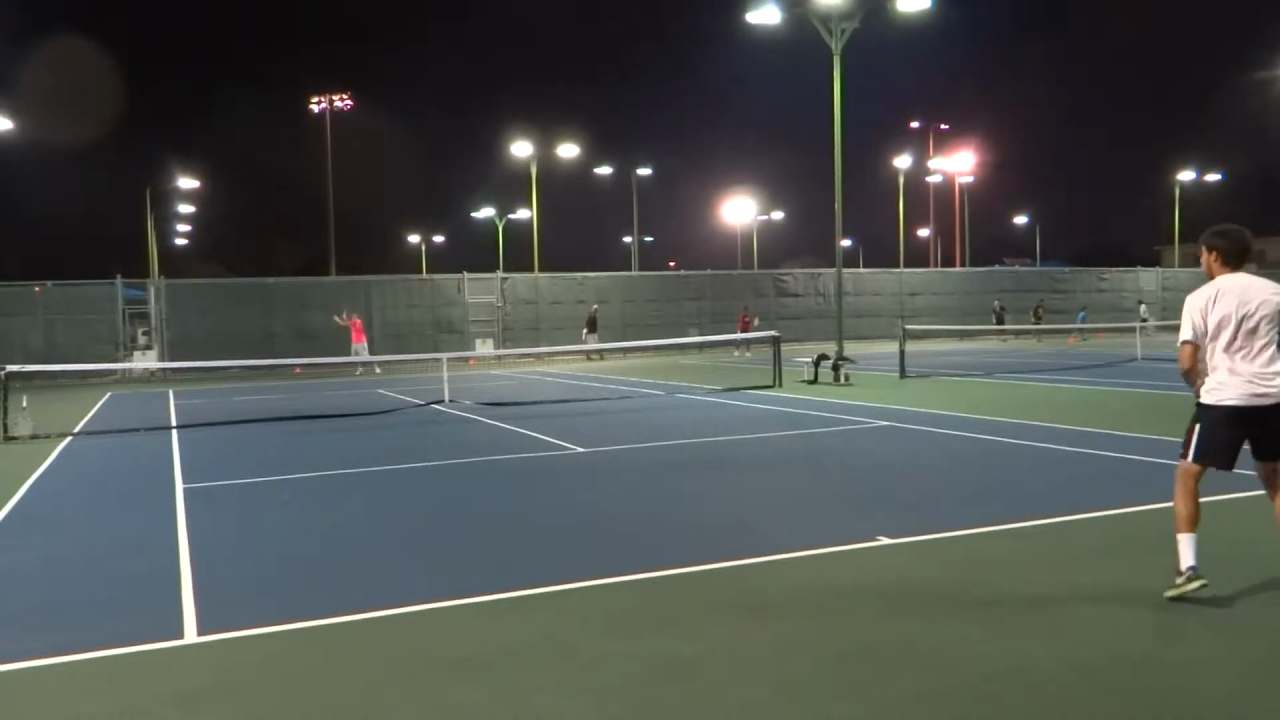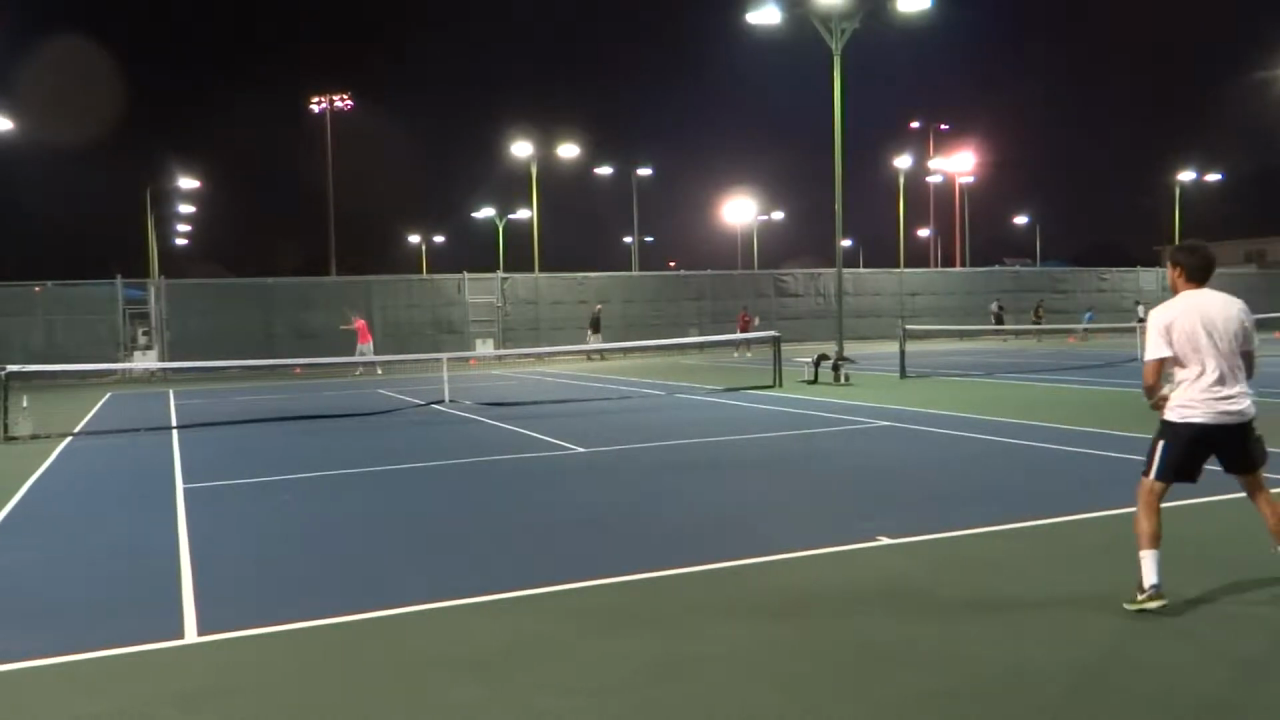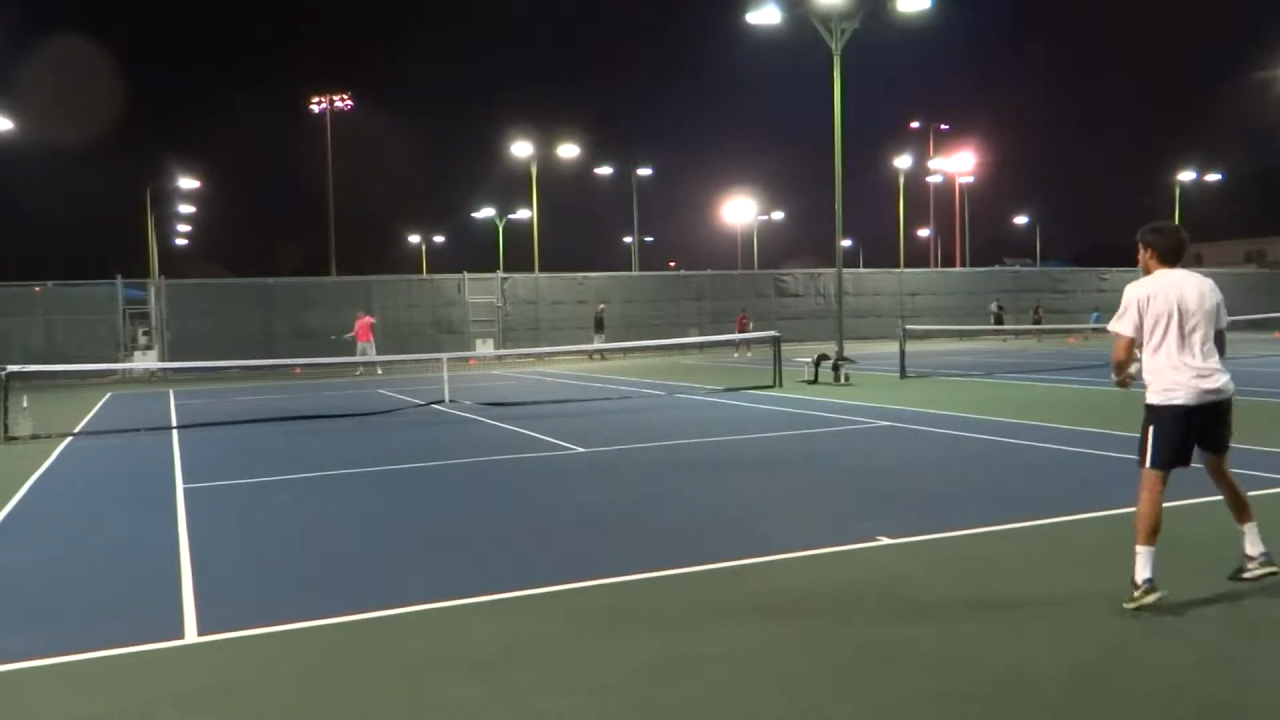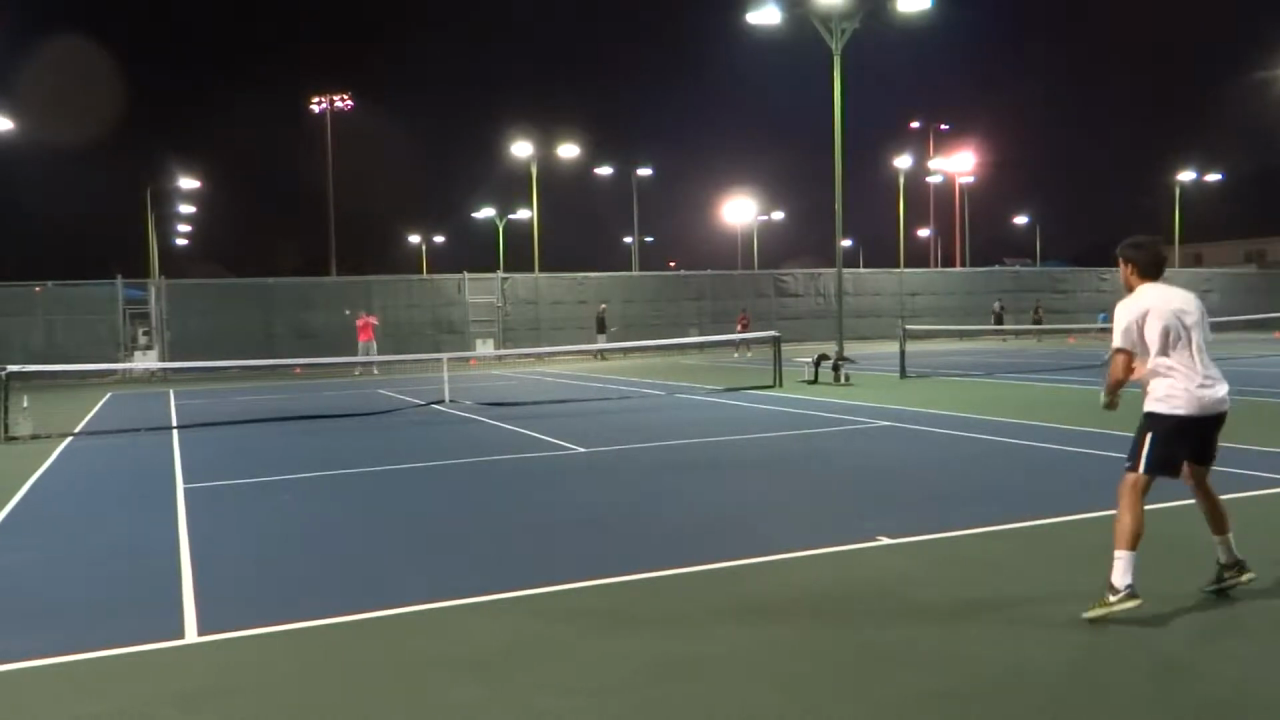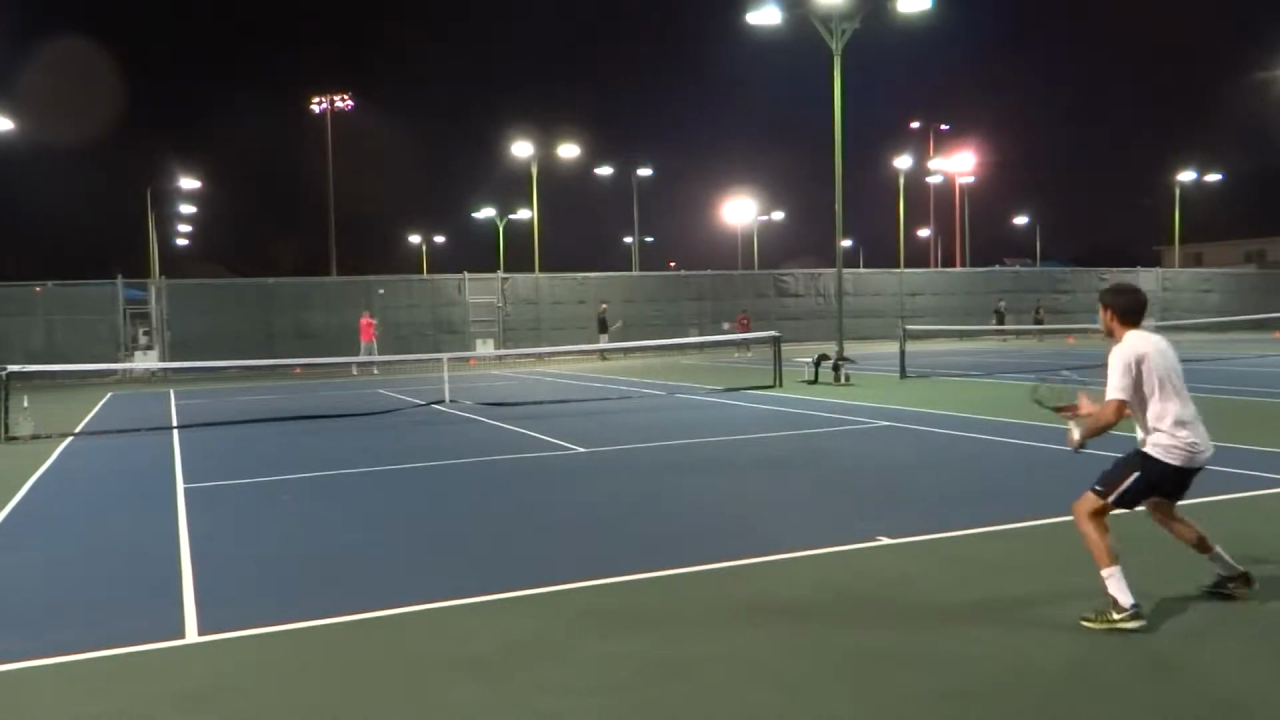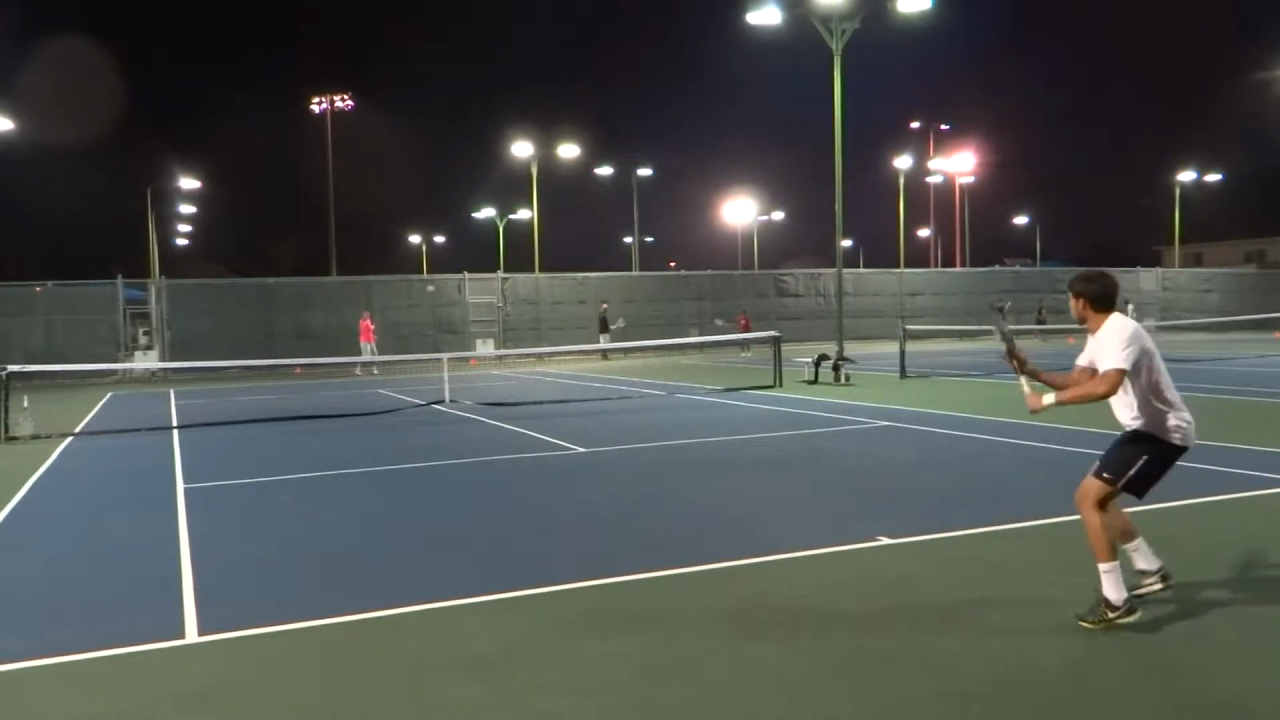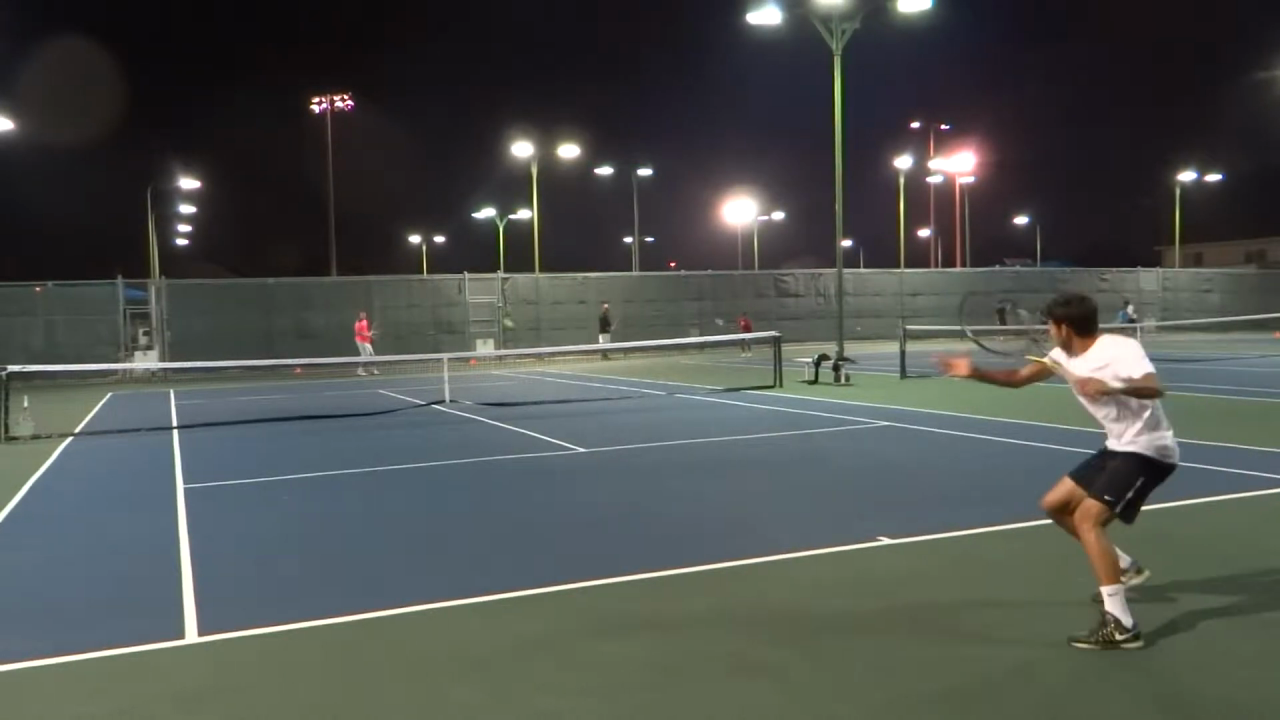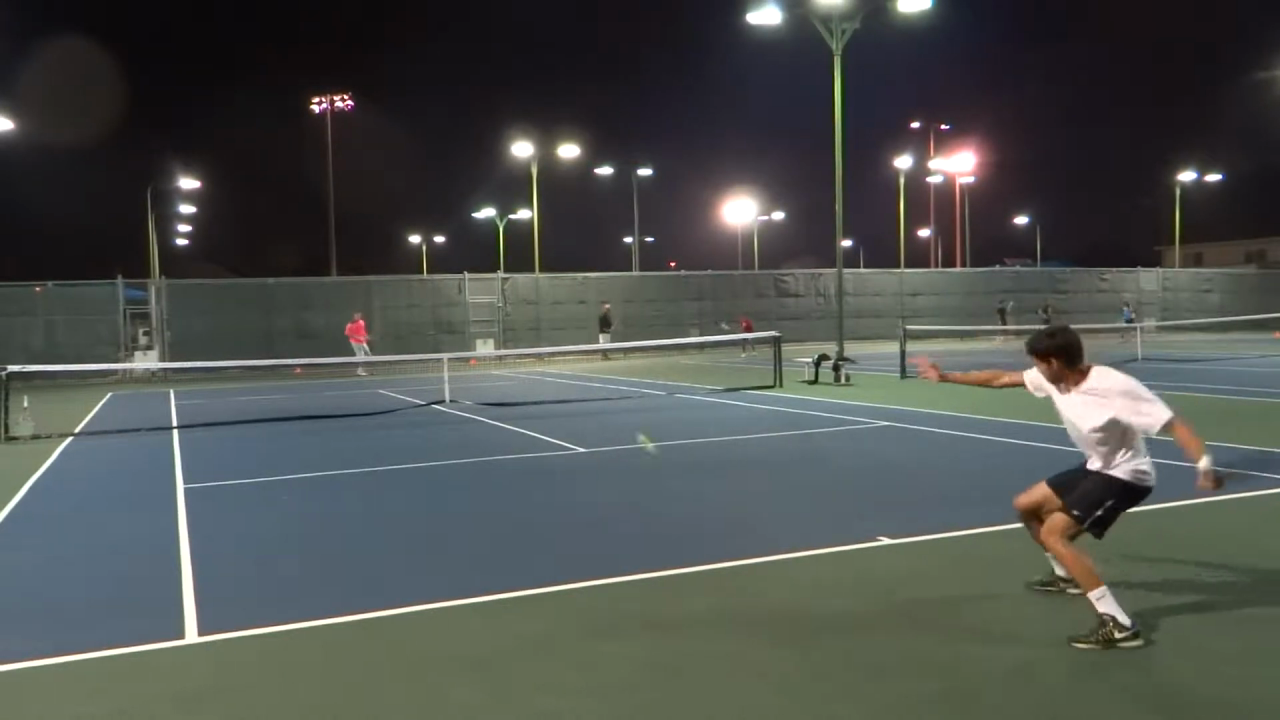
dt=0.2s
person 1, frame 1
left shoulder: (1200, 298)
left elbow: (1187, 363)
left wrist: (1199, 383)
left hip: (1224, 399)
left knee: (1186, 478)
left ankle: (1188, 567)
person 1, frame 2
left shoulder: (1164, 314)
right shoulder: (1237, 307)
left elbow: (1151, 378)
right elbow: (1248, 366)
left wrist: (1155, 398)
left hip: (1187, 415)
right hip: (1236, 412)
left knee: (1148, 496)
left ankle: (1150, 586)
person 1, frame 3
left shoulder: (1139, 290)
right shoulder: (1208, 287)
left elbow: (1121, 354)
right elbow: (1220, 345)
left wrist: (1121, 375)
left hip: (1170, 397)
right hip: (1216, 391)
left knee: (1152, 485)
right knee: (1218, 471)
left ankle: (1144, 579)
person 1, frame 4
left shoulder: (1131, 306)
right shoulder: (1190, 300)
left elbow: (1119, 372)
left wrist: (1110, 396)
left hip: (1172, 406)
right hip: (1214, 401)
left knee: (1132, 489)
right knee: (1198, 481)
left ankle: (1121, 587)
right ankle: (1232, 565)
person 1, frame 5
left shoulder: (1124, 353)
right shoulder: (1158, 344)
left elbow: (1111, 416)
left wrist: (1080, 433)
right wrist: (1093, 410)
left hip: (1164, 449)
right hip: (1193, 445)
left knee: (1086, 512)
right knee: (1161, 511)
left ankle: (1123, 606)
right ankle: (1232, 575)
person 1, frame 6
left shoulder: (1121, 331)
right shoulder: (1102, 333)
left elbow: (1108, 386)
right elbow: (1074, 382)
left wrist: (1049, 400)
right wrist: (1031, 372)
left hip: (1162, 431)
right hip: (1150, 428)
left knee: (1088, 500)
right knee: (1097, 499)
left ankle: (1116, 602)
right ankle: (1150, 570)
person 1, frame 7
left shoulder: (1122, 348)
right shoulder: (1065, 354)
left elbow: (1154, 388)
right elbow: (1018, 377)
left wrist: (1111, 386)
right wrist: (974, 371)
left hip: (1149, 452)
right hip: (1120, 447)
left knee: (1087, 521)
right knee: (1053, 504)
left ankle: (1121, 626)
right ankle: (1124, 567)
person 1, frame 8
left shoulder: (1119, 388)
right shoulder: (1051, 379)
left elbow: (1175, 425)
right elbow: (1002, 378)
left wrist: (1203, 465)
right wrist: (946, 376)
left hip: (1126, 476)
right hip: (1097, 468)
left knee: (1053, 534)
right knee: (1024, 505)
left ankle: (1120, 626)
right ankle: (1066, 575)
